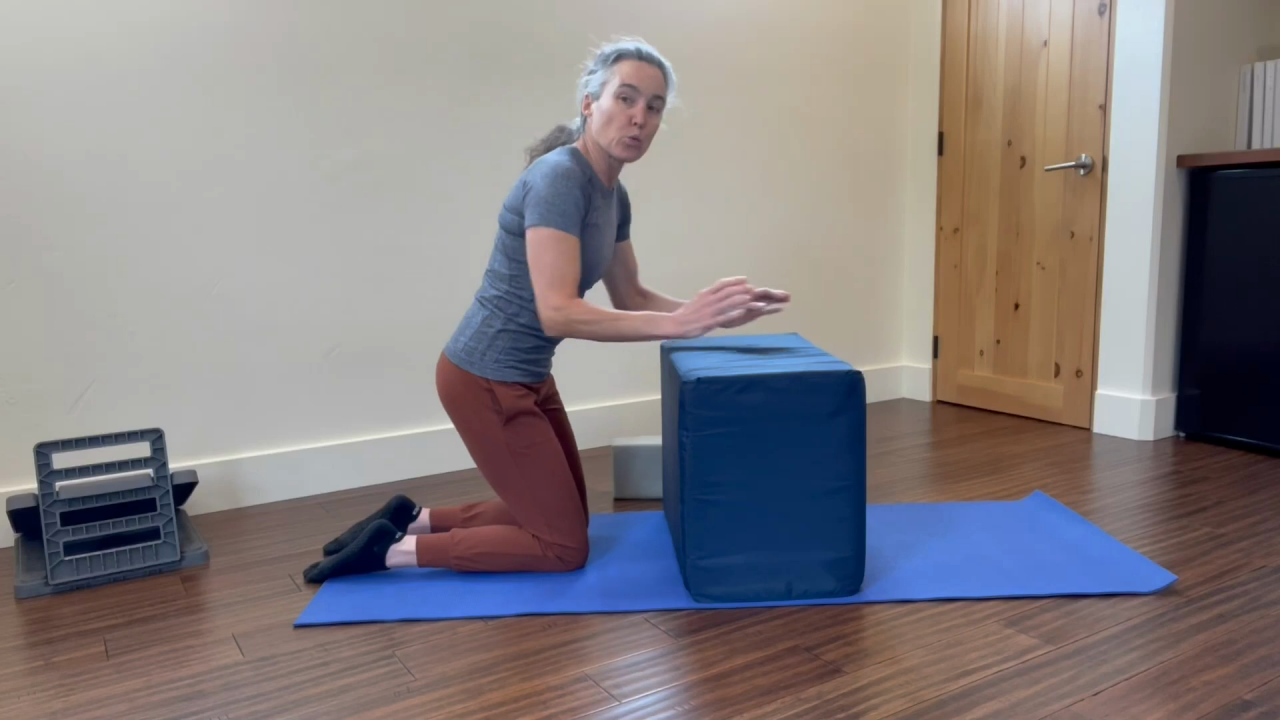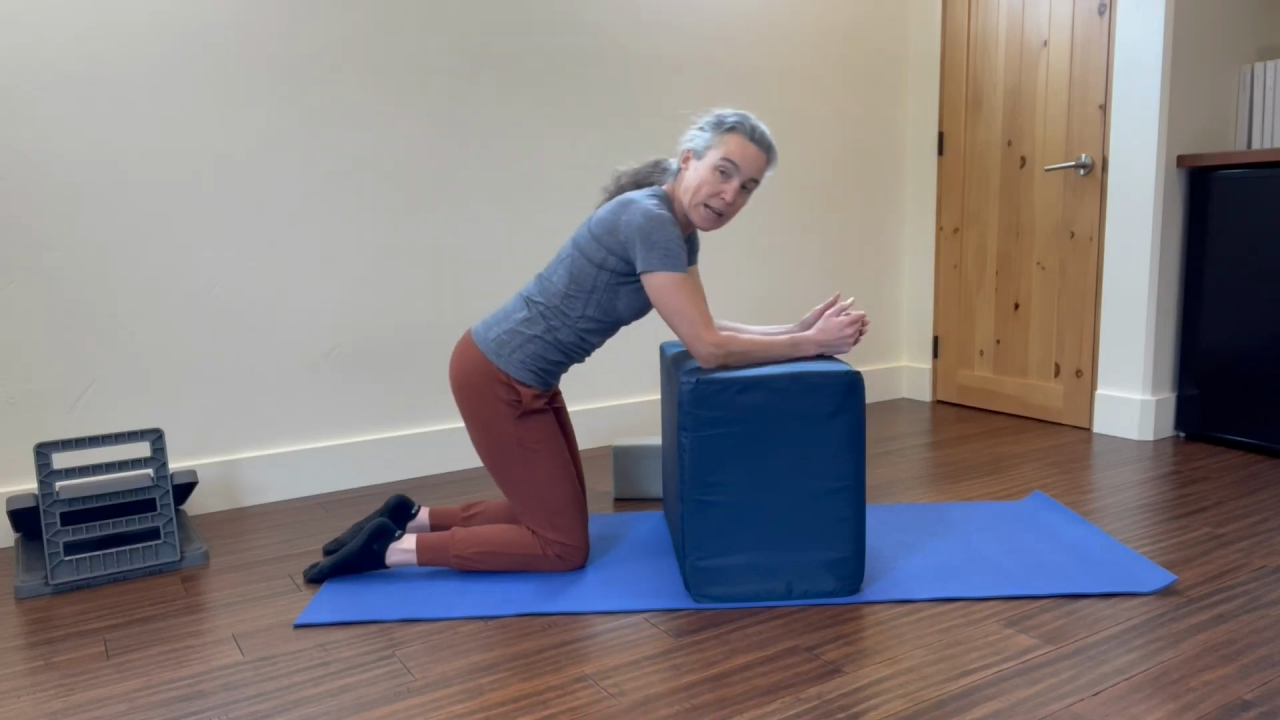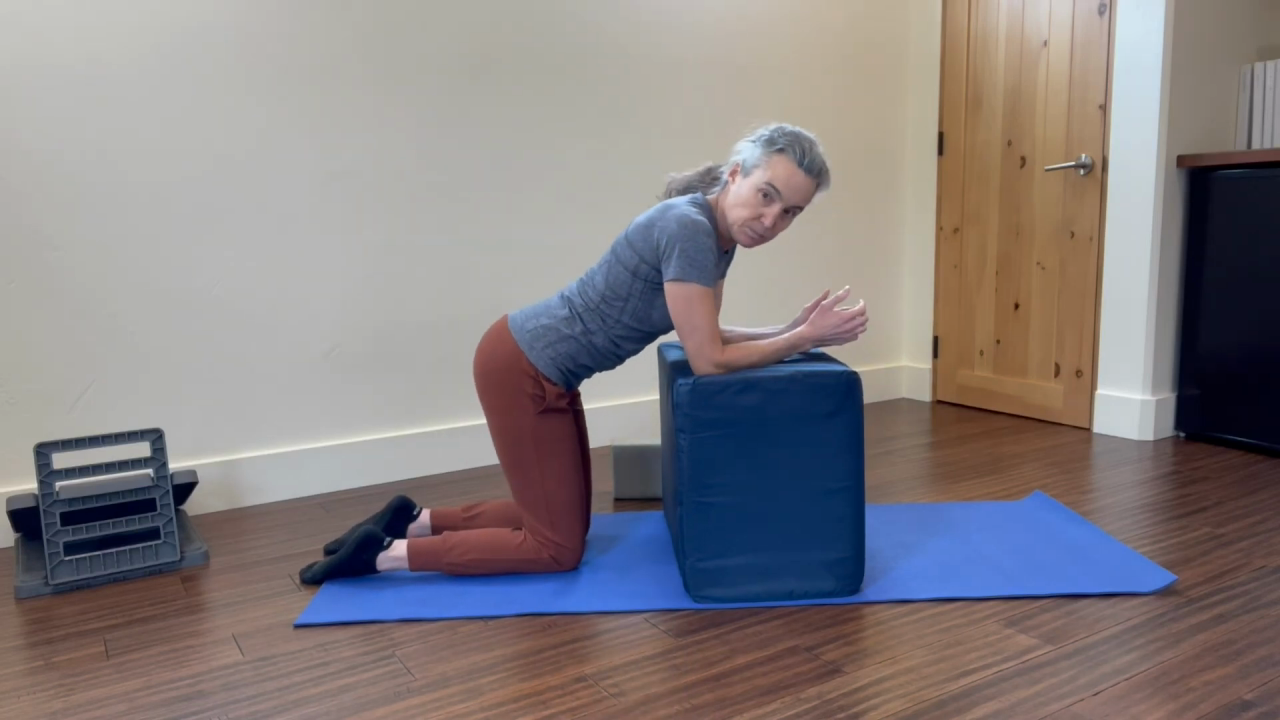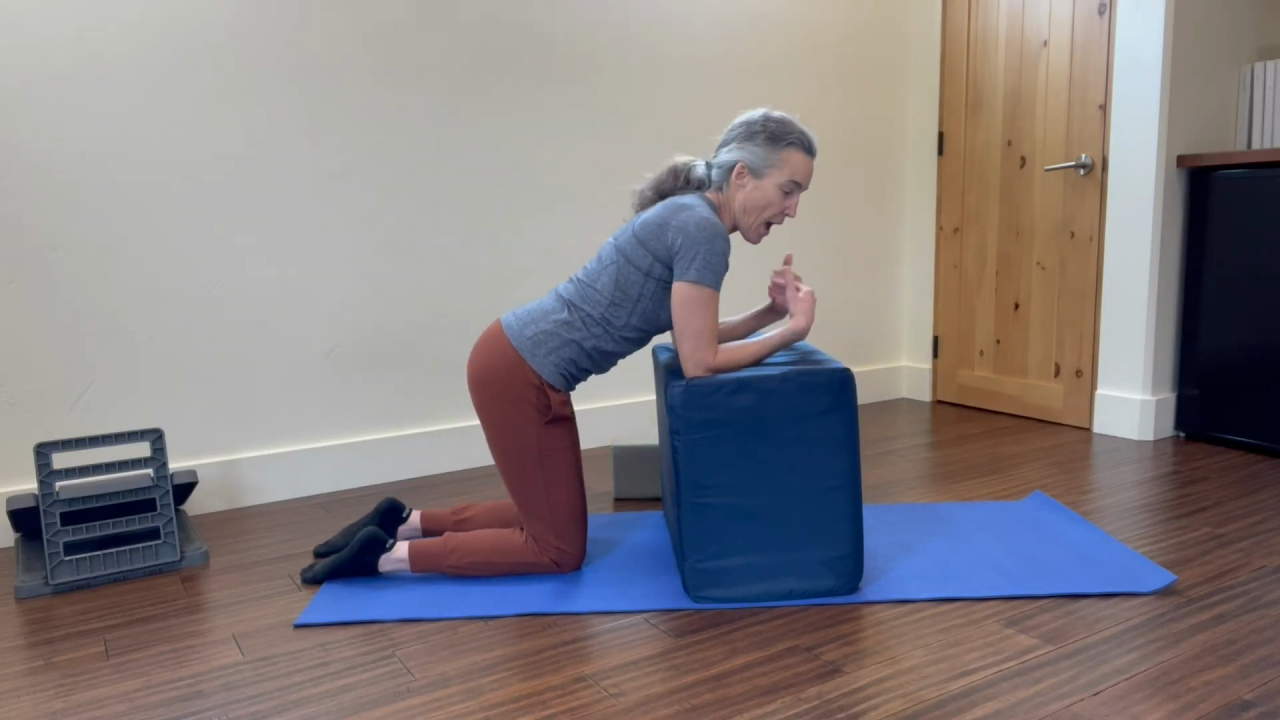
dt=1s
person 1, frame 1
left shoulder: (613, 194)
right shoulder: (558, 178)
left elbow: (628, 299)
right elbow: (557, 311)
left wrist: (714, 310)
right wrist: (673, 325)
left hip: (525, 377)
right hip: (487, 382)
left knee: (557, 518)
right knee: (564, 547)
left ankle: (416, 519)
right ankle: (395, 550)
person 1, frame 2
left shoulder: (678, 230)
right shoulder: (648, 220)
left elbow: (703, 330)
right elbow: (708, 350)
left wrist: (797, 329)
right wrist: (810, 345)
left hip: (521, 376)
right hip: (496, 378)
left knee: (556, 516)
right knee: (564, 546)
left ankle: (412, 518)
right ankle: (392, 548)
person 1, frame 3
left shoulder: (722, 235)
right shoulder: (688, 228)
left elbow: (705, 336)
right elbow: (708, 362)
left wrist: (792, 330)
right wrist: (807, 339)
left hip: (540, 367)
right hip: (521, 369)
left knee: (561, 520)
right knee: (558, 549)
left ankle: (413, 520)
right ankle: (383, 553)
person 1, frame 4
left shoulder: (688, 215)
right shoulder: (702, 230)
left elbow: (692, 339)
right elbow: (700, 365)
left wrist: (771, 313)
right wrist: (792, 330)
left hip: (515, 360)
right hip: (519, 375)
left knee: (549, 520)
right knee: (559, 550)
left ankle: (403, 522)
right ankle: (384, 555)
